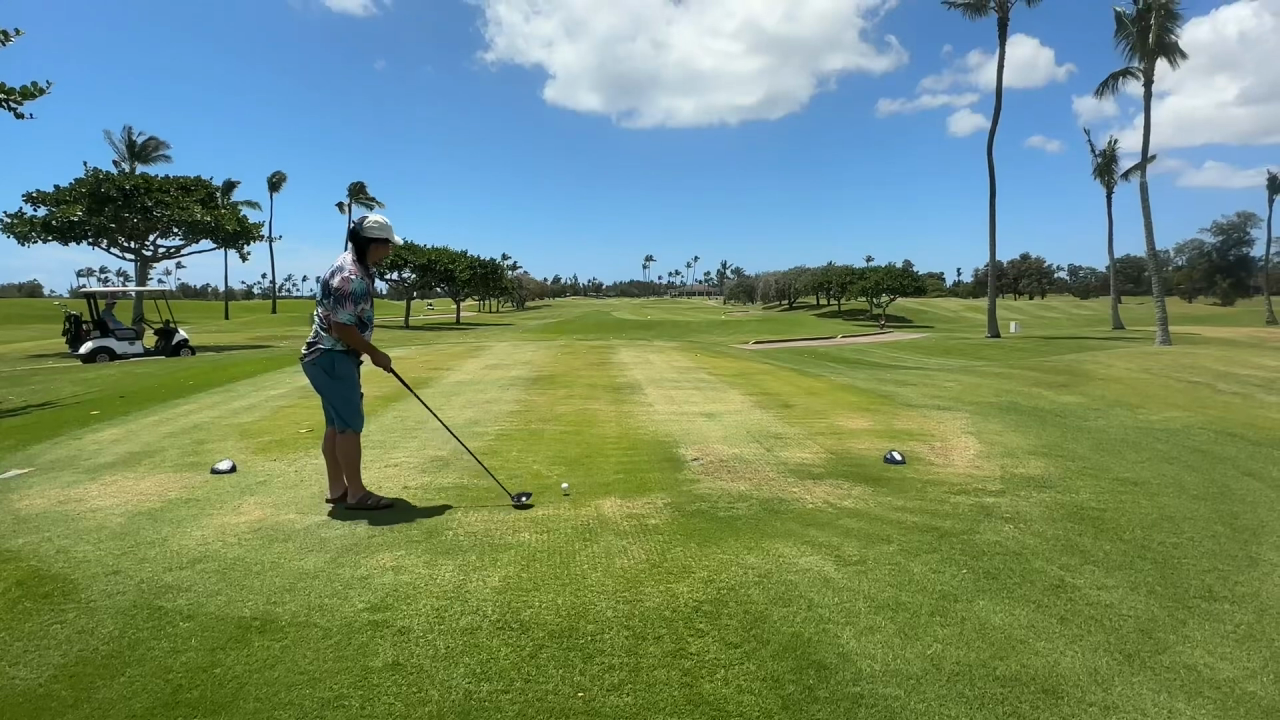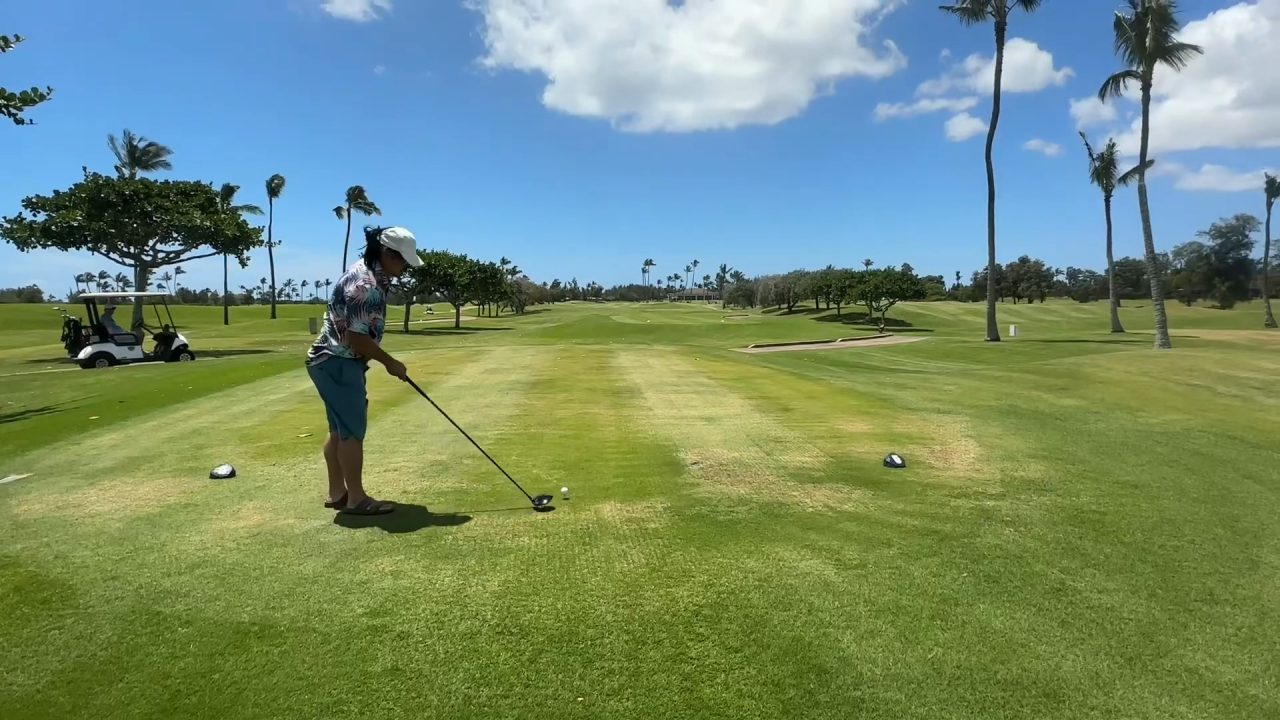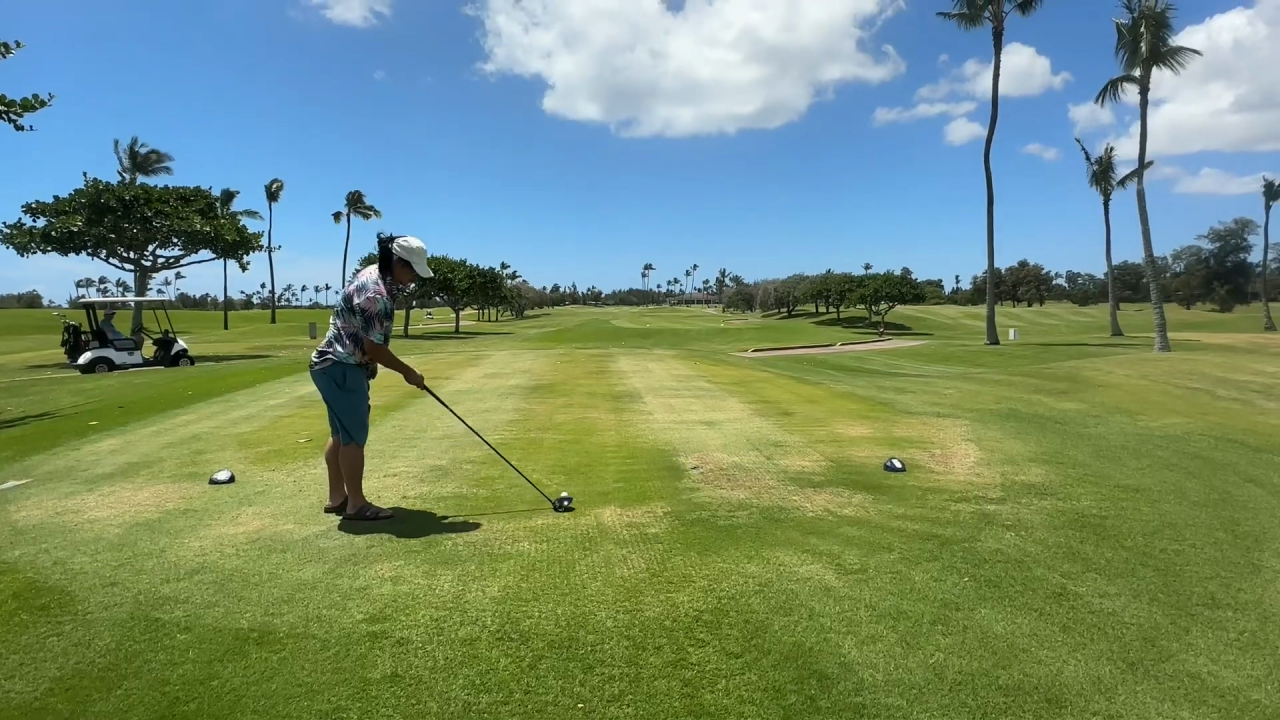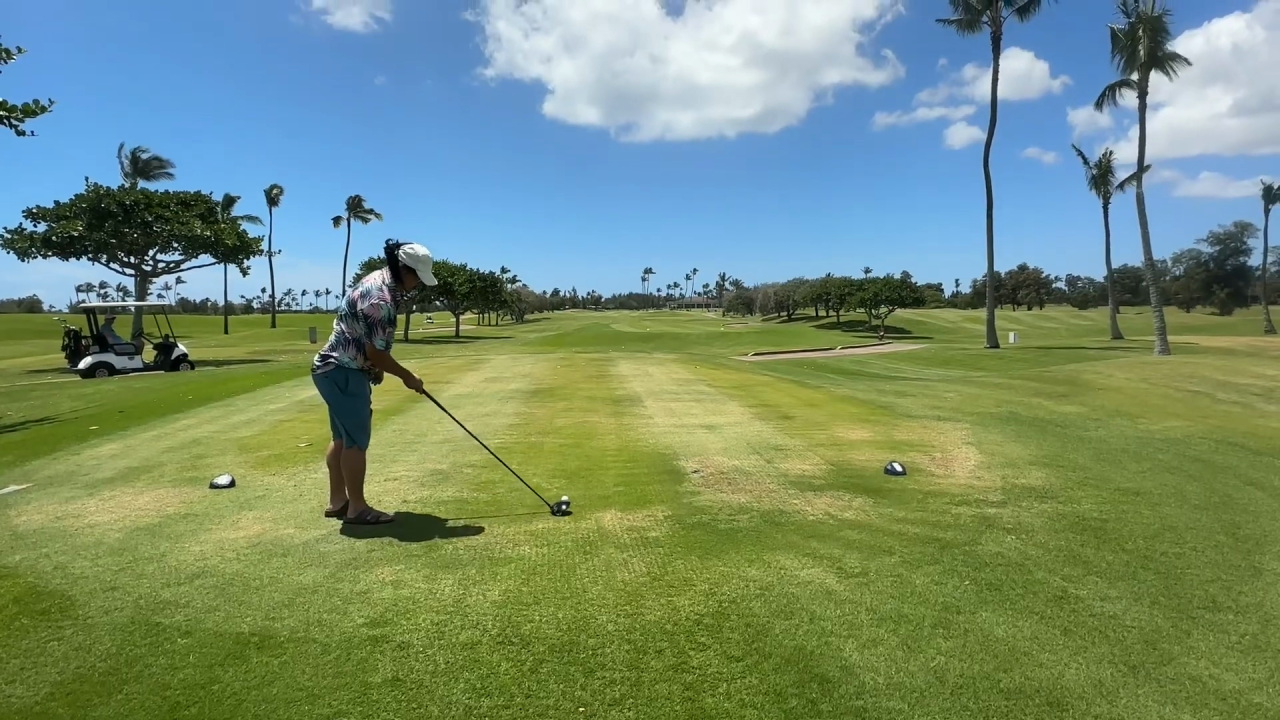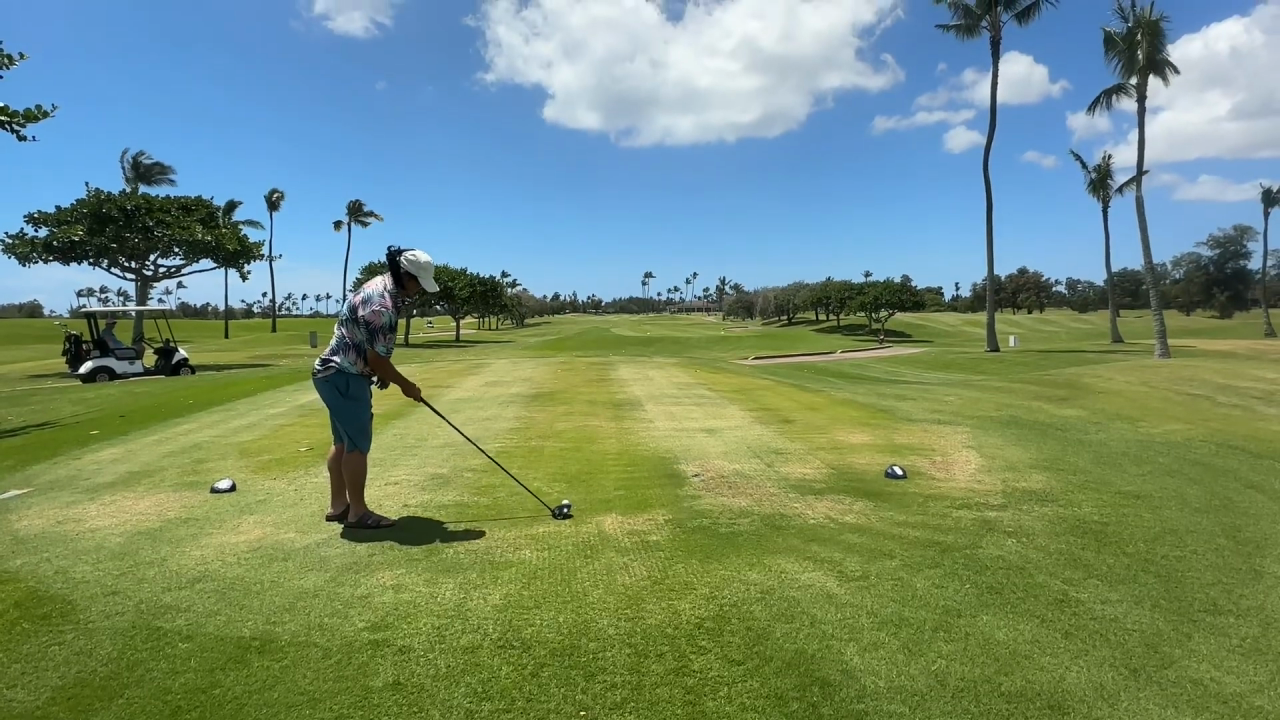
dt=0.4s
person 1, frame 1
left shoulder: (356, 267)
right shoulder: (351, 277)
right elbow: (342, 327)
left wrist: (366, 352)
right wrist: (375, 354)
left hip: (332, 356)
right hip: (332, 358)
left knee: (337, 424)
right knee: (350, 423)
left ankle: (337, 488)
right ankle: (356, 493)
person 1, frame 2
left shoulder: (368, 271)
right shoulder: (366, 285)
right elbow: (356, 336)
left wrist: (381, 360)
right wrist: (389, 363)
left hip: (333, 360)
right hip: (338, 363)
left knee: (339, 429)
right knee: (352, 430)
left ankle: (337, 492)
right ankle: (355, 498)
person 1, frame 3
left shoulder: (375, 275)
right shoulder: (375, 294)
right elbow: (374, 347)
left wrist: (370, 364)
right wrist: (407, 372)
left hip: (335, 364)
right hip: (341, 368)
left knee: (340, 434)
right knee: (354, 435)
left ankle: (337, 497)
right ankle: (356, 504)
person 1, frame 4
left shoulder: (380, 280)
right shoulder: (379, 300)
right elbow: (376, 352)
left wrist: (376, 368)
right wrist: (407, 377)
left hip: (335, 368)
right hip: (344, 372)
left knee: (342, 437)
right knee: (356, 439)
left ankle: (338, 501)
right ankle: (357, 508)
person 1, frame 5
left shoulder: (382, 286)
right shoulder: (380, 306)
right elbow: (376, 358)
left wrist: (384, 374)
right wrist: (406, 386)
left hip: (337, 372)
right hip: (344, 376)
left knee: (343, 441)
right knee: (357, 442)
left ankle: (338, 505)
right ankle: (357, 512)
